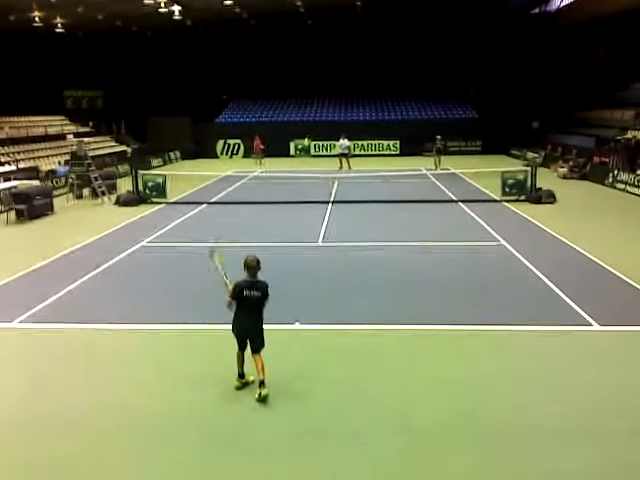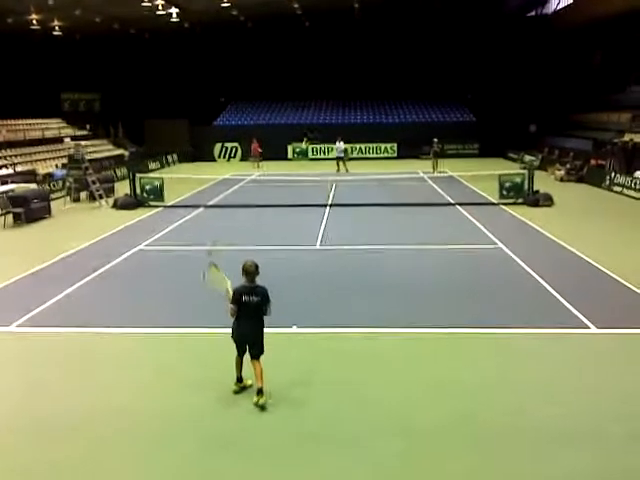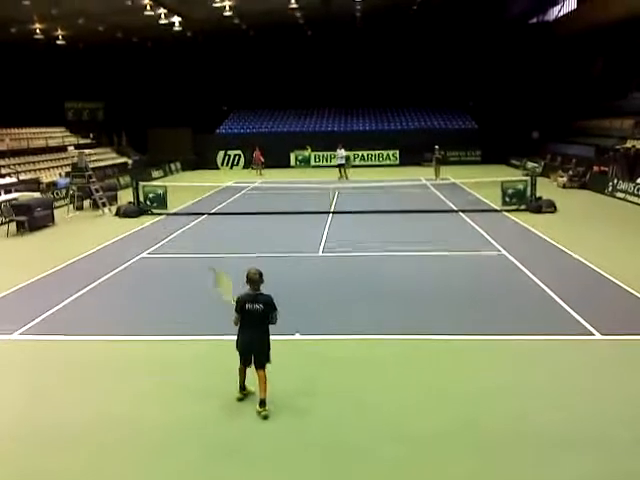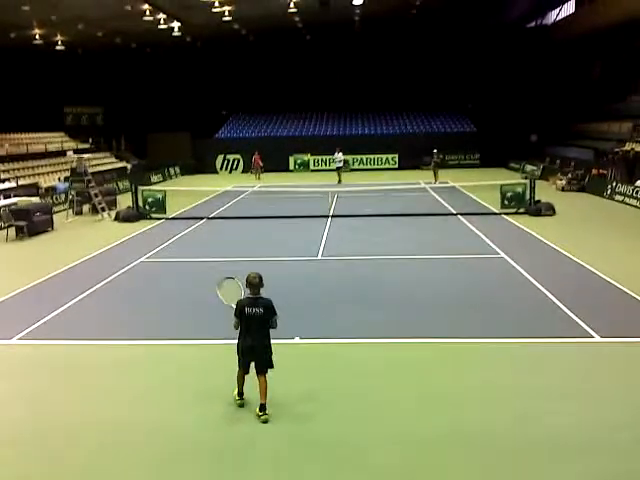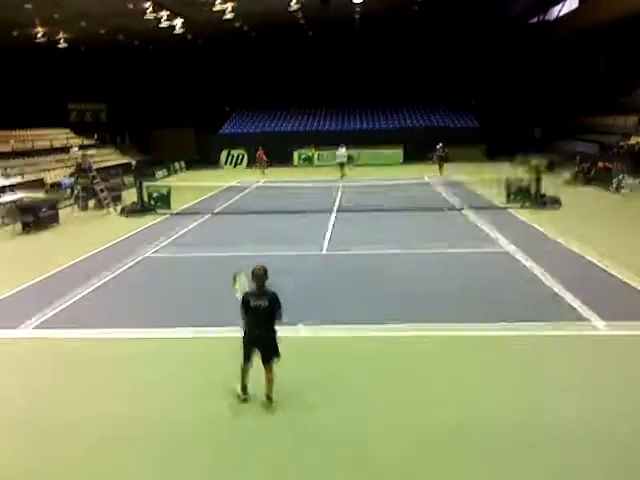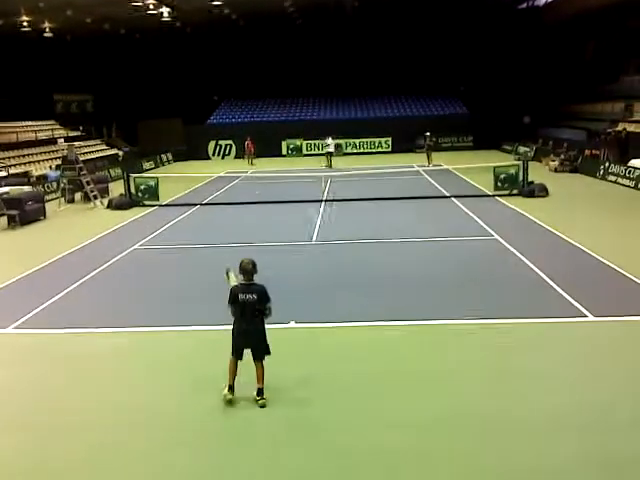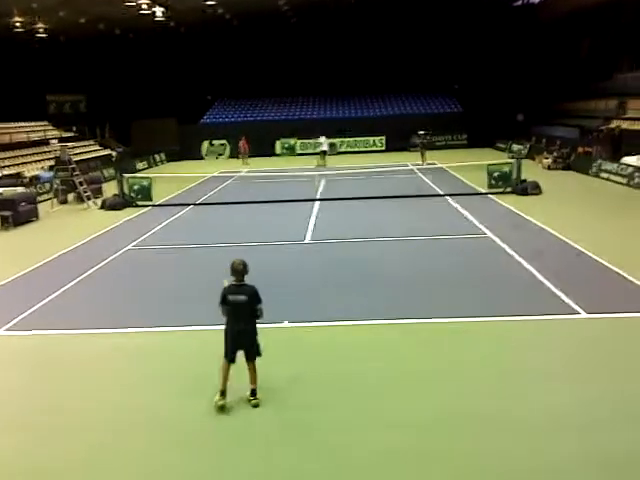
dt=0.1s
person 1, frame 1
left shoulder: (239, 286)
right shoulder: (264, 286)
left elbow: (229, 305)
right elbow: (263, 305)
left wrist: (231, 293)
left hip: (239, 324)
right hip: (256, 325)
left knee: (241, 350)
right knee: (257, 353)
left ankle: (241, 378)
right ankle: (262, 386)
person 1, frame 2
left shoulder: (237, 291)
right shoulder: (263, 291)
left elbow: (232, 313)
right elbow: (266, 312)
left hip: (240, 330)
right hip: (256, 330)
left knee: (239, 356)
right knee: (255, 359)
left ankle: (239, 382)
right ankle: (260, 394)
person 1, frame 3
left shoulder: (241, 299)
right shoulder: (268, 299)
left elbow: (236, 322)
right elbow: (274, 320)
left hip: (244, 339)
right hip: (261, 339)
left knee: (243, 365)
right knee: (261, 369)
left ankle: (242, 390)
right ankle: (262, 405)
person 1, frame 4
left shoulder: (241, 304)
right shoulder: (267, 303)
left elbow: (236, 326)
right elbow: (273, 324)
left hip: (245, 344)
right hip: (262, 344)
left knee: (242, 369)
right knee: (261, 375)
left ankle: (239, 395)
right ankle: (262, 410)
person 1, frame 5
left shoulder: (247, 296)
right shoulder: (272, 296)
left elbow: (244, 317)
right elbow: (278, 317)
left hip: (251, 335)
right hip: (267, 335)
left knee: (246, 362)
right knee: (268, 366)
left ankle: (244, 391)
right ankle: (268, 398)
person 1, frame 6
left shoulder: (235, 290)
right shoulder: (261, 290)
left elbow: (233, 312)
right elbow: (268, 312)
left hip: (239, 330)
right hip: (257, 330)
left knee: (234, 358)
right knee: (259, 361)
left ankle: (230, 390)
right ankle: (260, 395)
person 1, frame 7
left shoulder: (226, 291)
right shoulder: (252, 290)
left elbow: (224, 313)
right elbow: (260, 314)
left hip: (232, 331)
right hip: (249, 331)
left knee: (227, 361)
right knee: (251, 362)
left ankle: (222, 396)
right ankle: (253, 395)
